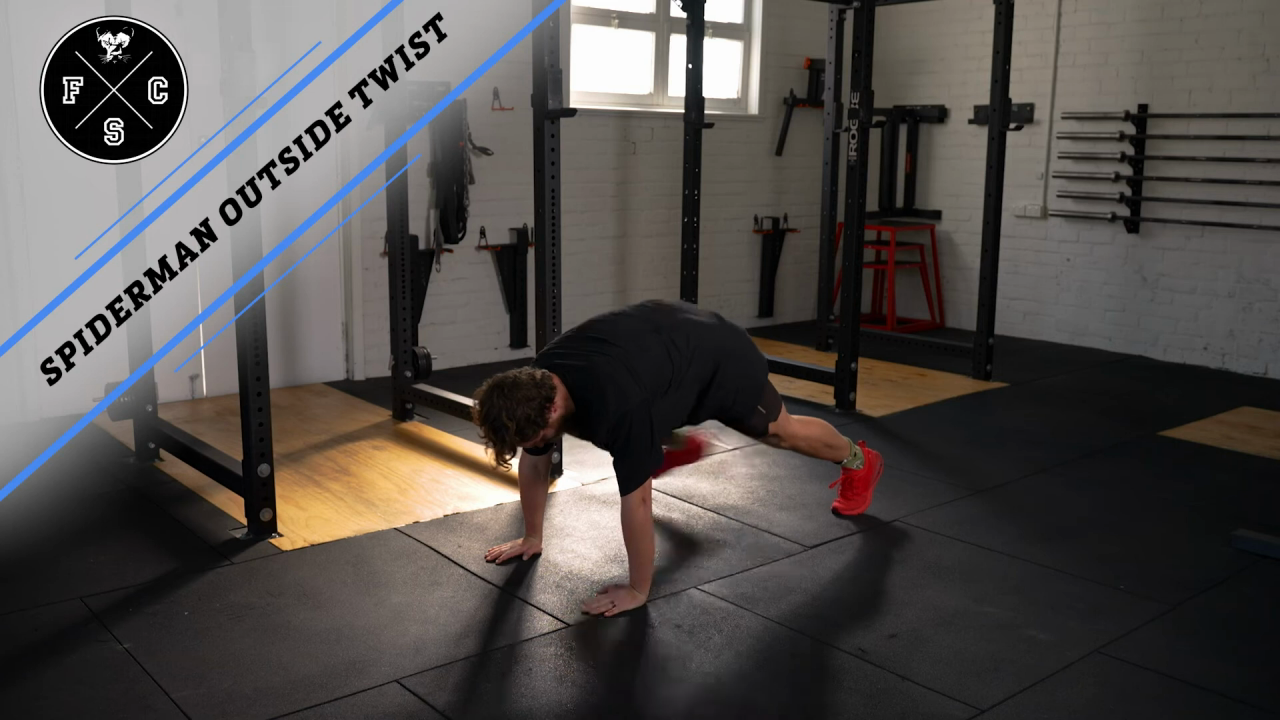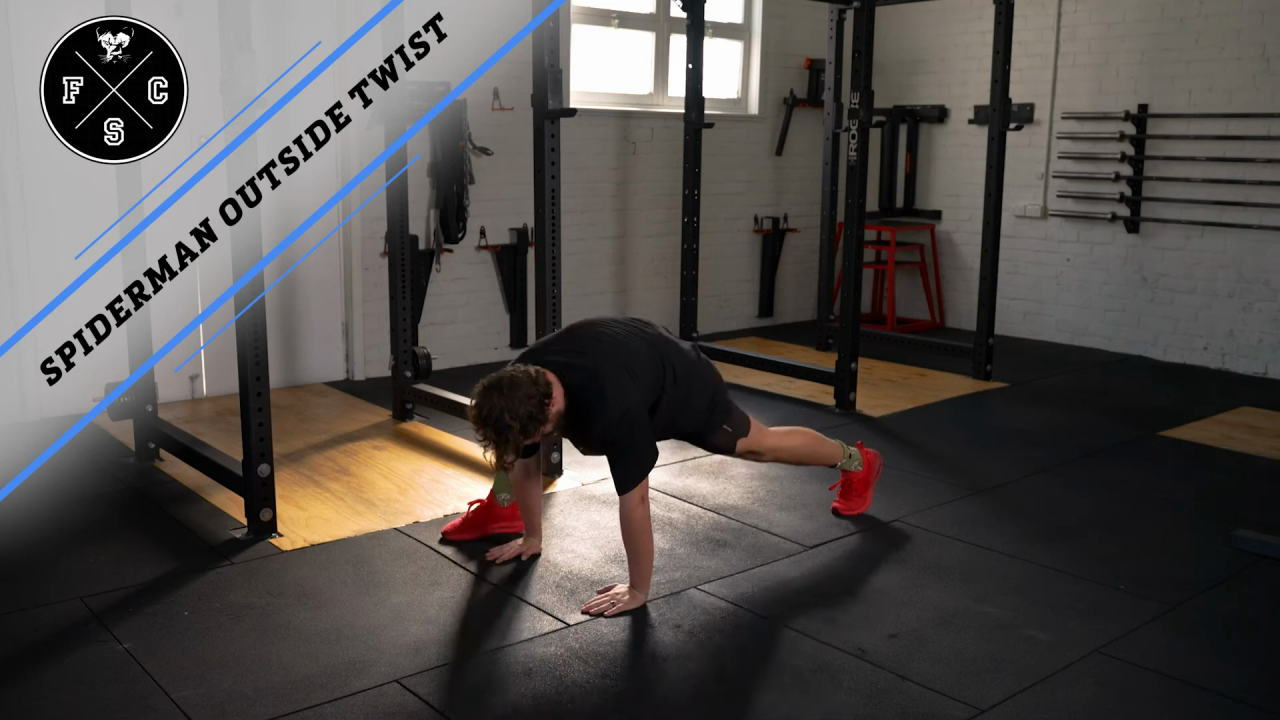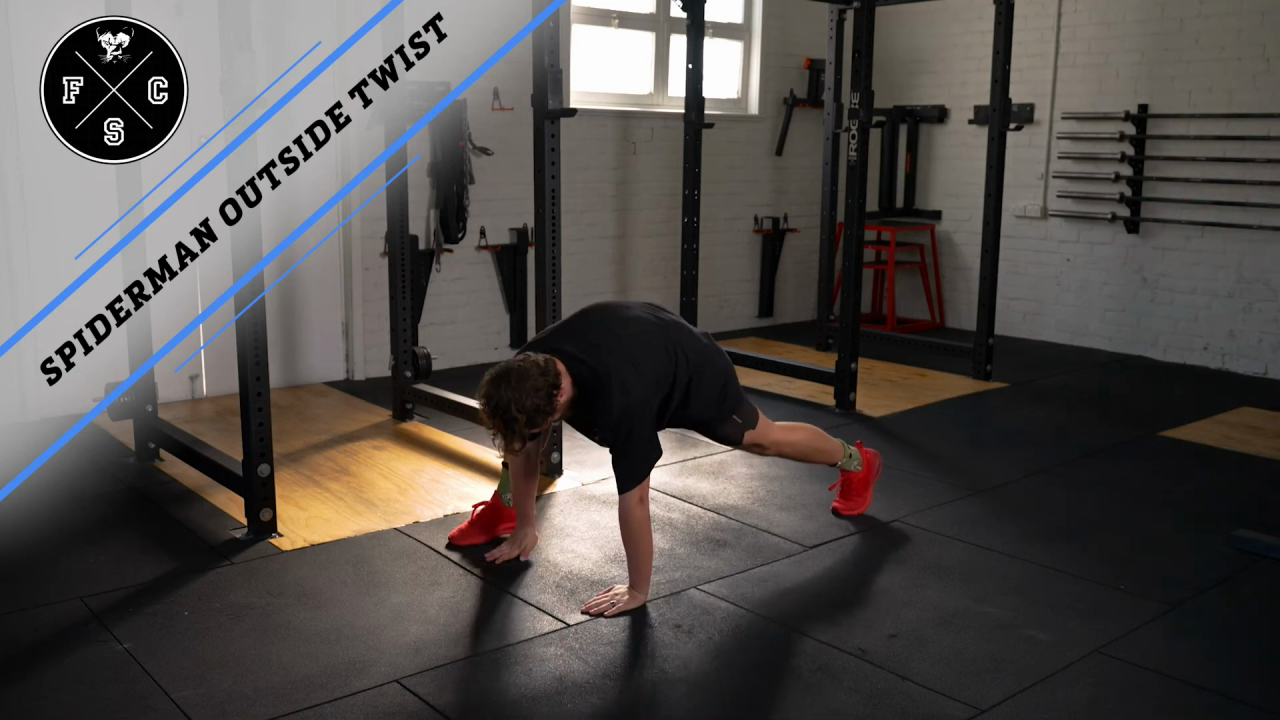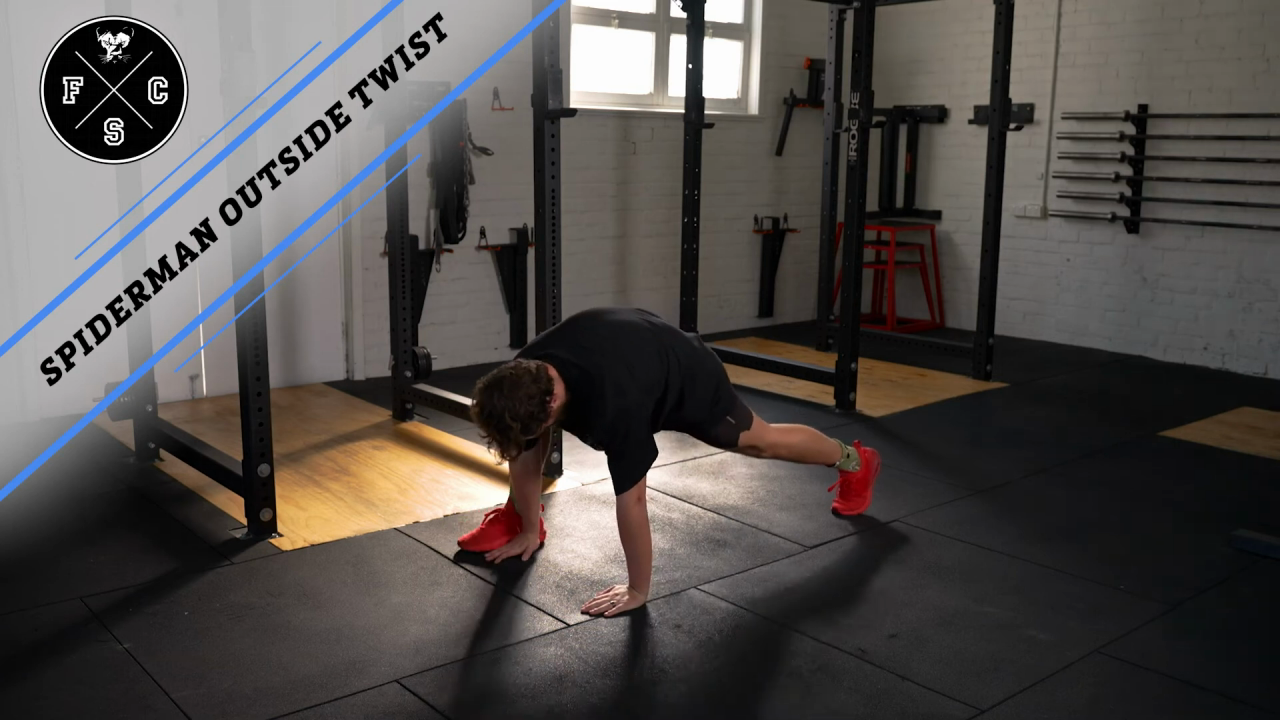
dt=0.5s
person 1, frame 1
left shoulder: (615, 406)
right shoulder: (536, 386)
left elbow: (636, 501)
right elbow: (533, 463)
left wrist: (638, 589)
right wrist: (532, 536)
left hip: (722, 359)
right hip: (666, 336)
left knee: (780, 432)
left ankle: (858, 461)
right ankle: (679, 443)
person 1, frame 2
left shoulder: (611, 406)
right shoulder: (522, 387)
left elbow: (634, 500)
right elbow: (525, 461)
left wrist: (637, 589)
right wrist: (532, 536)
left hip: (684, 384)
right hip: (632, 355)
left knee: (756, 444)
left ankle: (855, 462)
right ankle: (502, 507)
person 1, frame 3
left shoulder: (618, 400)
right shoulder: (527, 375)
left elbow: (634, 500)
right elbow: (524, 447)
left wrist: (637, 590)
right wrist: (524, 526)
left hip: (697, 374)
right hip: (641, 340)
left knee: (762, 438)
left ankle: (855, 462)
right ankle: (505, 508)
person 1, frame 4
left shoulder: (612, 403)
right shoulder: (523, 379)
left elbow: (631, 500)
right elbow: (525, 457)
left wrist: (638, 589)
right wrist: (528, 530)
left hip: (688, 378)
right hip: (632, 350)
left knee: (760, 440)
left ankle: (854, 462)
right ankle: (515, 516)
